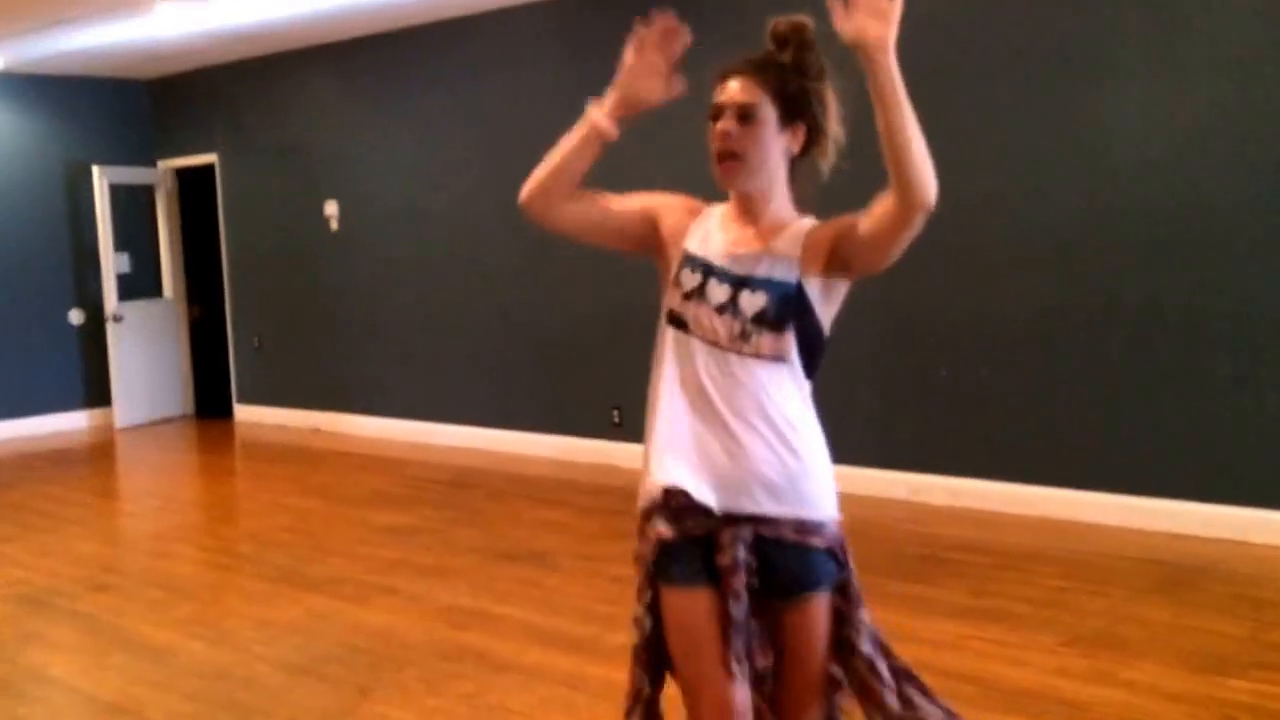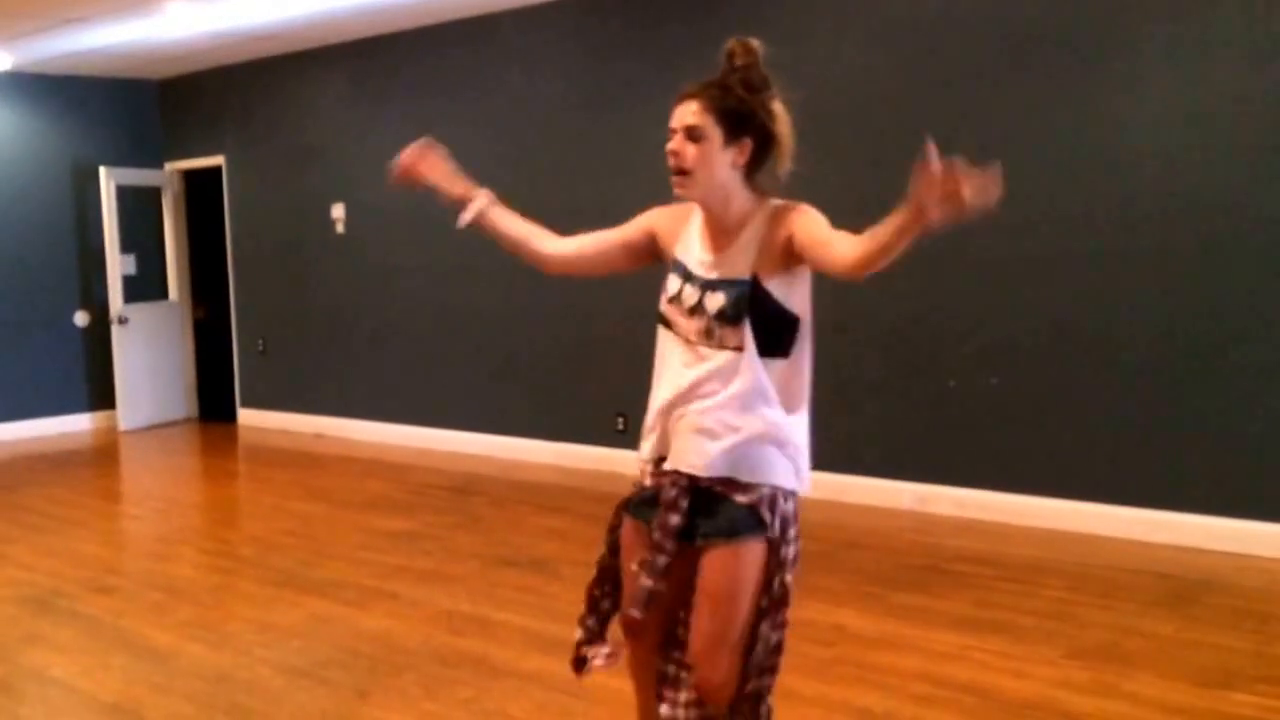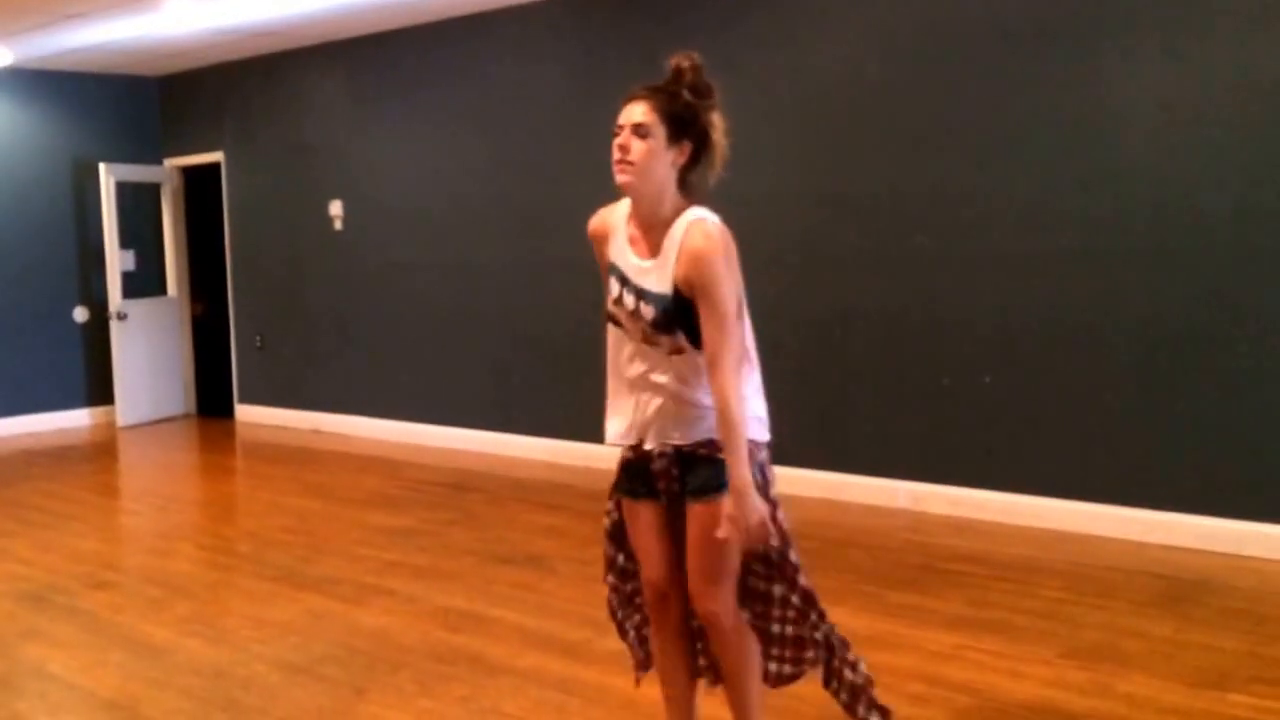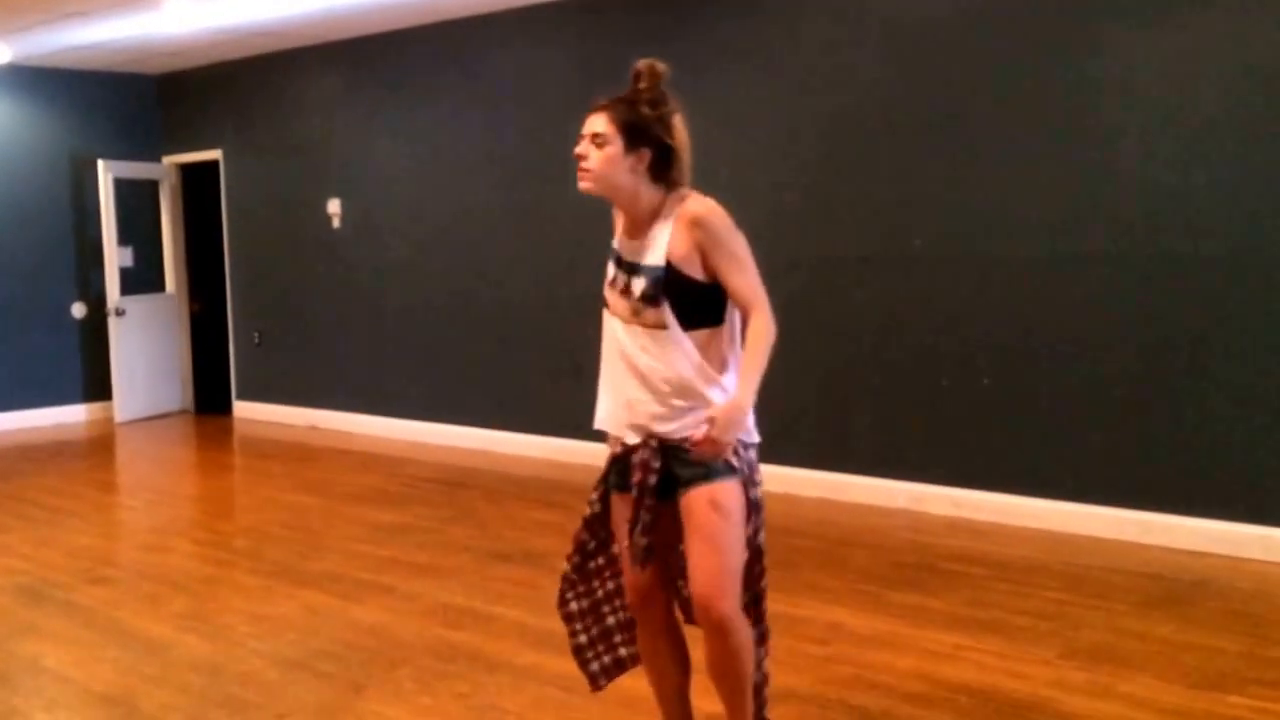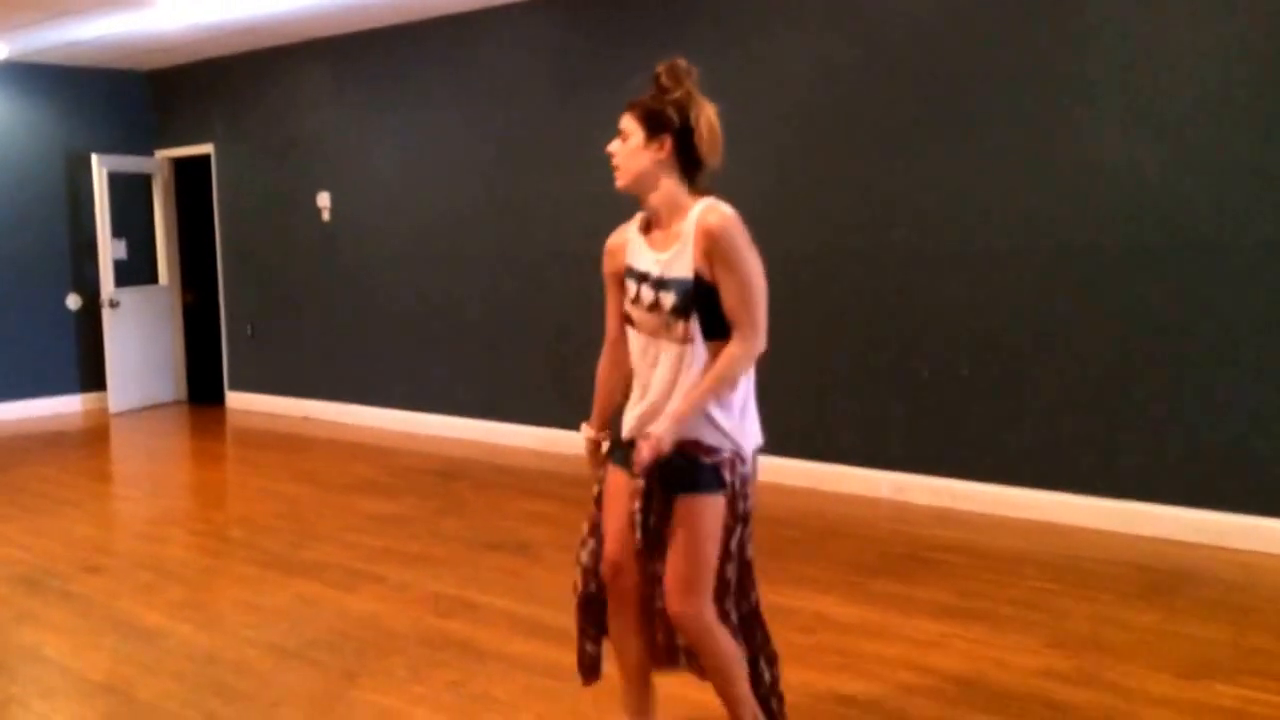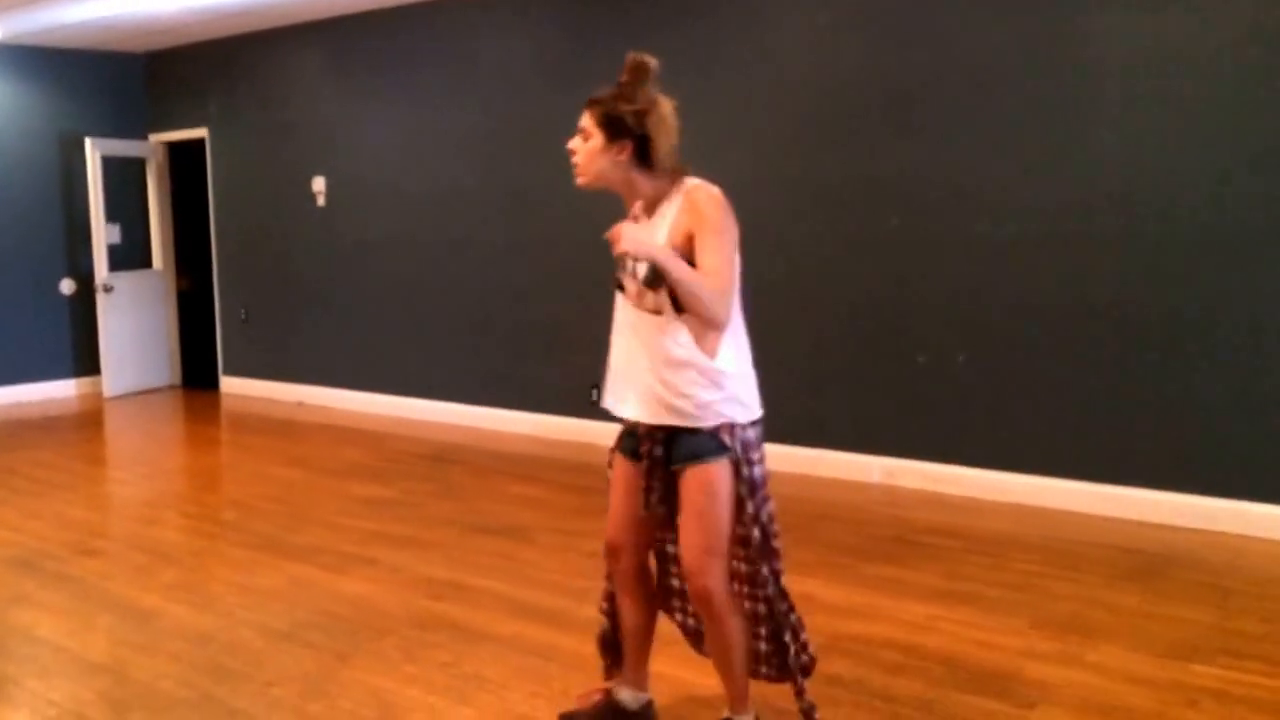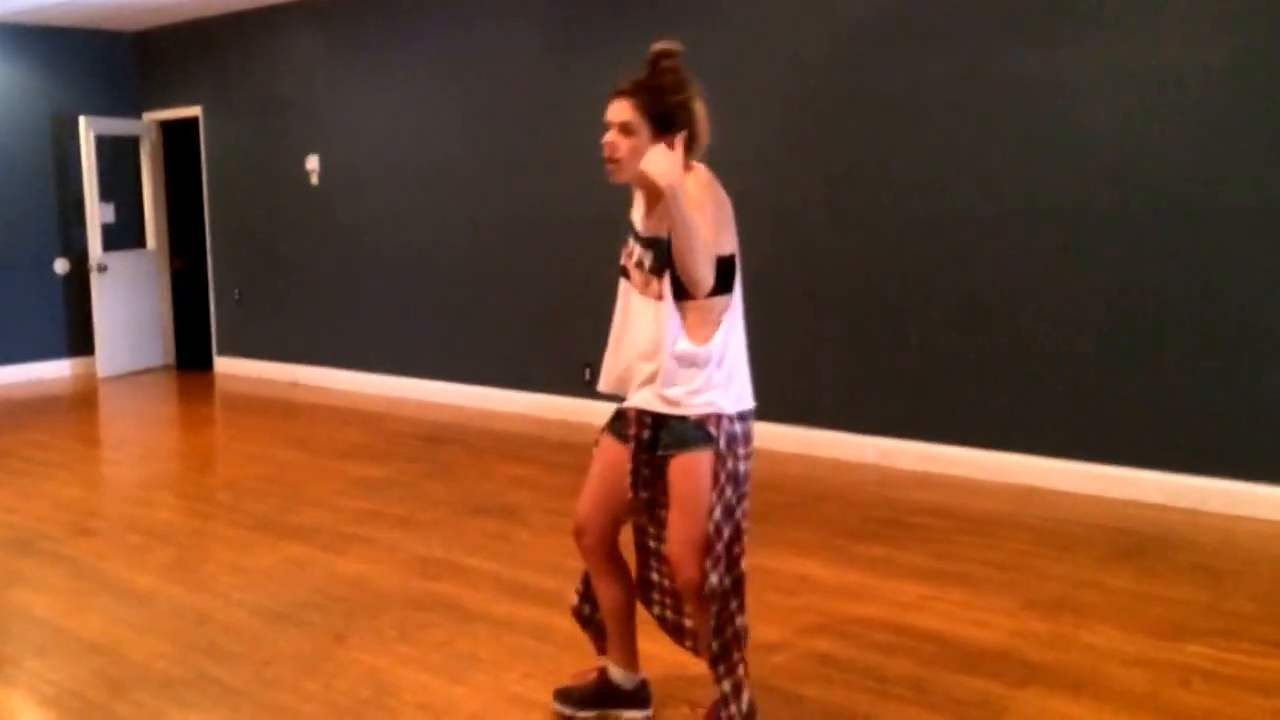
dt=0.5s
person 1, frame 1
left shoulder: (824, 246)
right shoulder: (675, 223)
left elbow: (917, 200)
right elbow: (540, 202)
left wrist: (878, 57)
right wrist: (617, 105)
left hip: (792, 509)
right hip: (687, 504)
person 1, frame 2
left shoulder: (786, 227)
right shoulder: (670, 225)
left elbow: (855, 258)
right elbow: (560, 253)
left wrist: (916, 217)
right wrist: (469, 195)
left hip: (750, 474)
right hip: (667, 463)
left knee: (713, 655)
right knee: (648, 628)
person 1, frame 3
left shoulder: (703, 241)
right shoulder: (605, 227)
left elbow: (726, 366)
left wrist: (742, 485)
left hip: (714, 442)
right hip: (643, 443)
left knee: (714, 603)
right knee: (655, 597)
person 1, frame 4
left shoulder: (697, 217)
right shoulder: (623, 218)
left elbow: (760, 315)
left wrist: (740, 403)
left hip: (706, 440)
right hip: (636, 439)
left knee: (715, 602)
right knee: (639, 596)
person 1, frame 5
left shoulder: (715, 225)
right shoulder: (620, 245)
left elbow: (751, 338)
left wrist: (678, 421)
right wrist: (597, 425)
left hip: (709, 442)
right hip: (640, 433)
left knee: (687, 607)
right knee: (616, 575)
person 1, frame 6
left shoulder: (700, 202)
right shoulder: (636, 211)
left elbow: (715, 311)
left wrist: (657, 255)
left hip: (712, 419)
right hip: (647, 414)
left knee: (706, 577)
right knee: (622, 553)
person 1, frame 7
left shoulder: (696, 187)
right shoulder: (642, 196)
left elbow: (698, 281)
left wrist: (670, 188)
left hip: (705, 410)
right hip: (643, 402)
left knee: (691, 568)
right knee: (592, 529)
